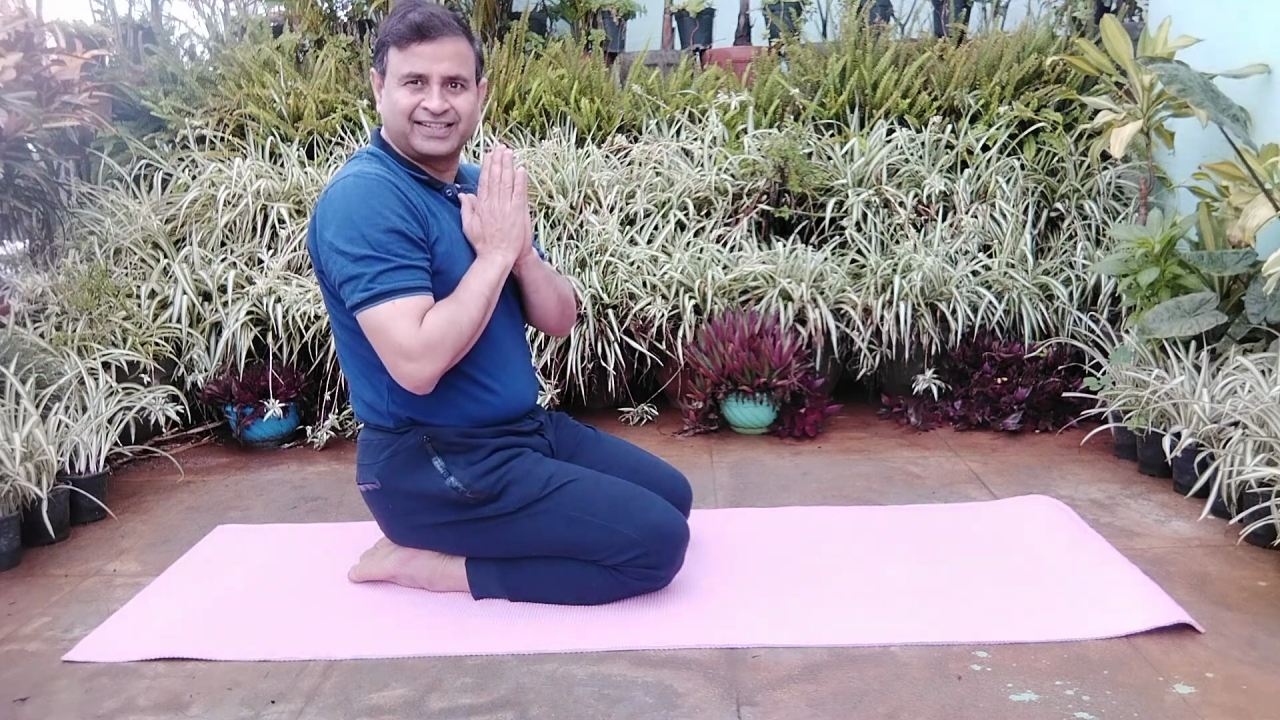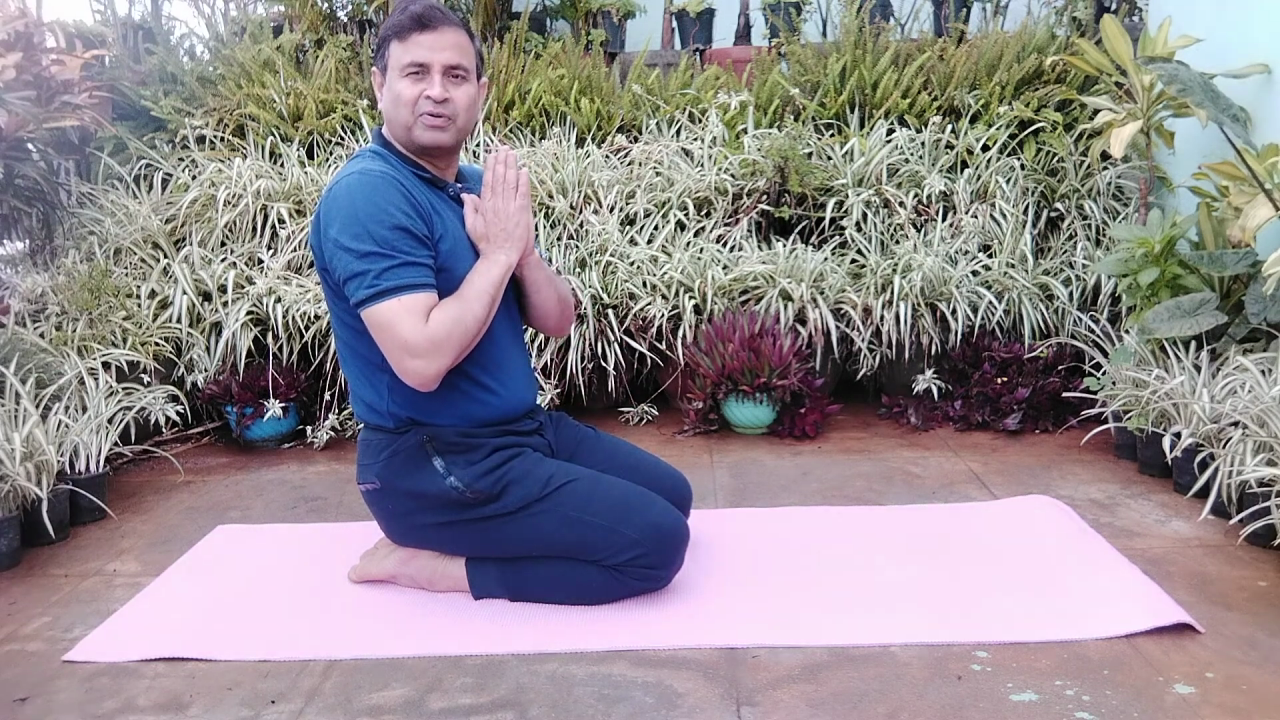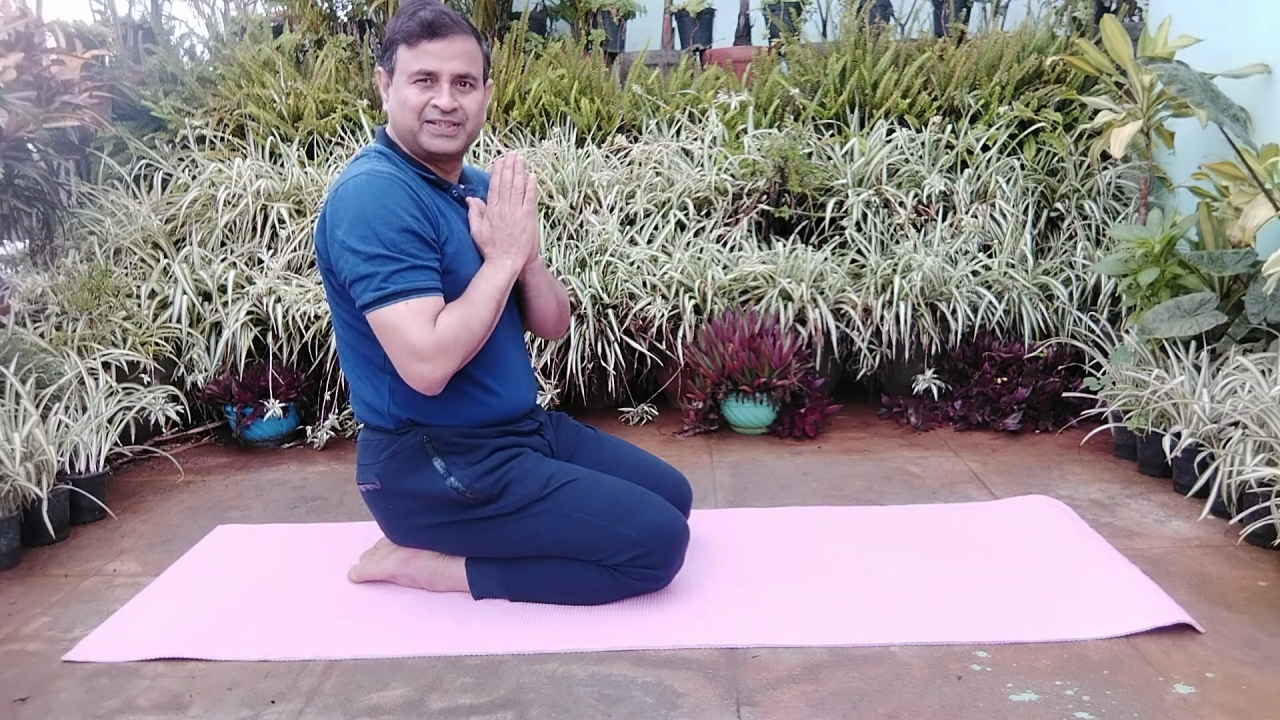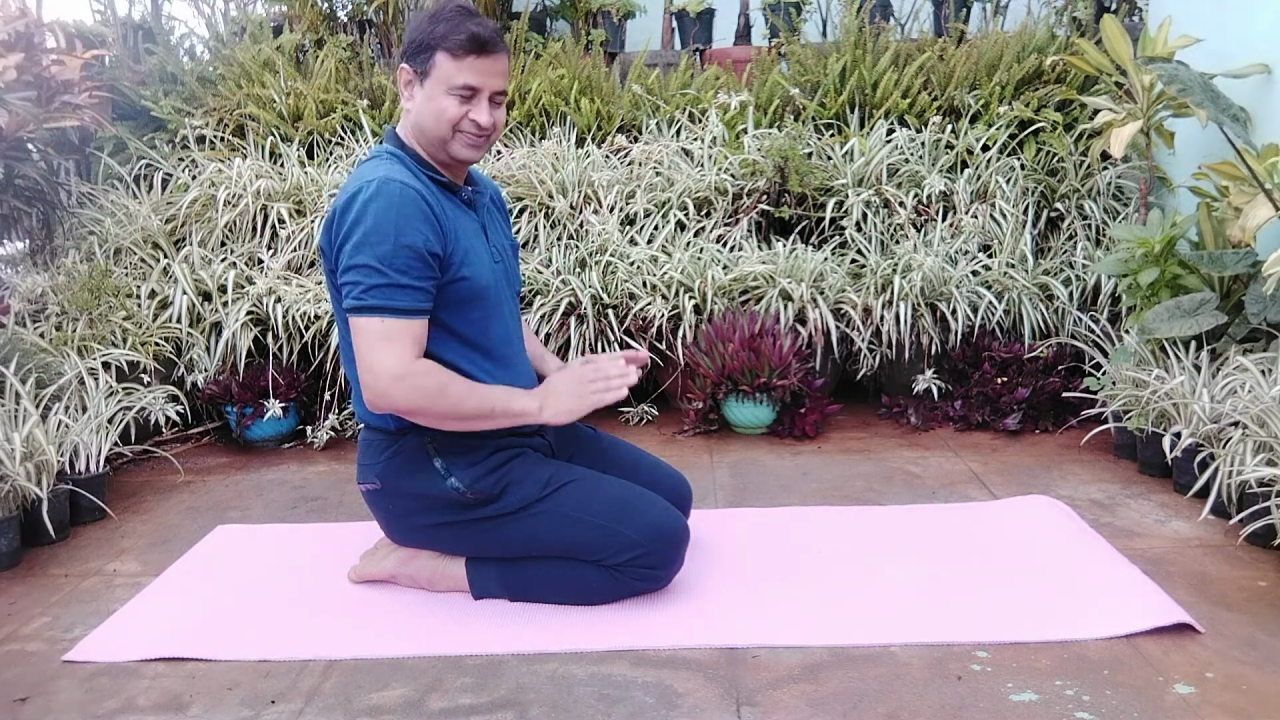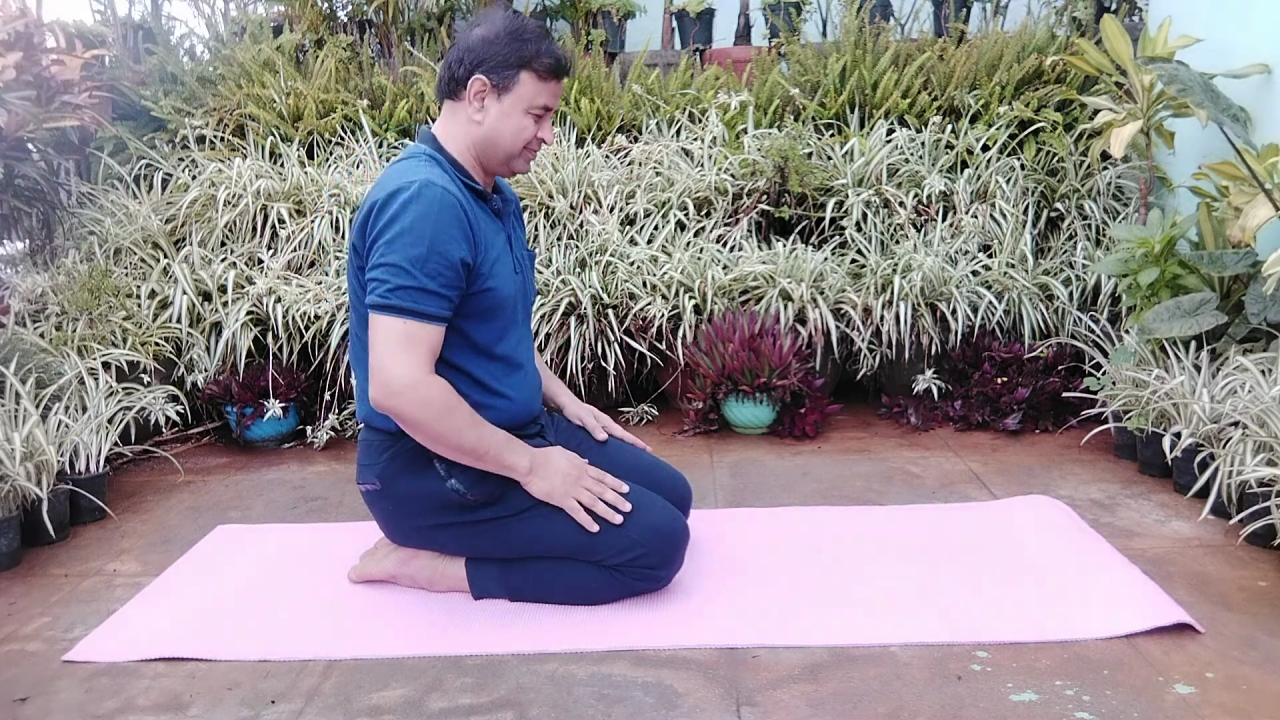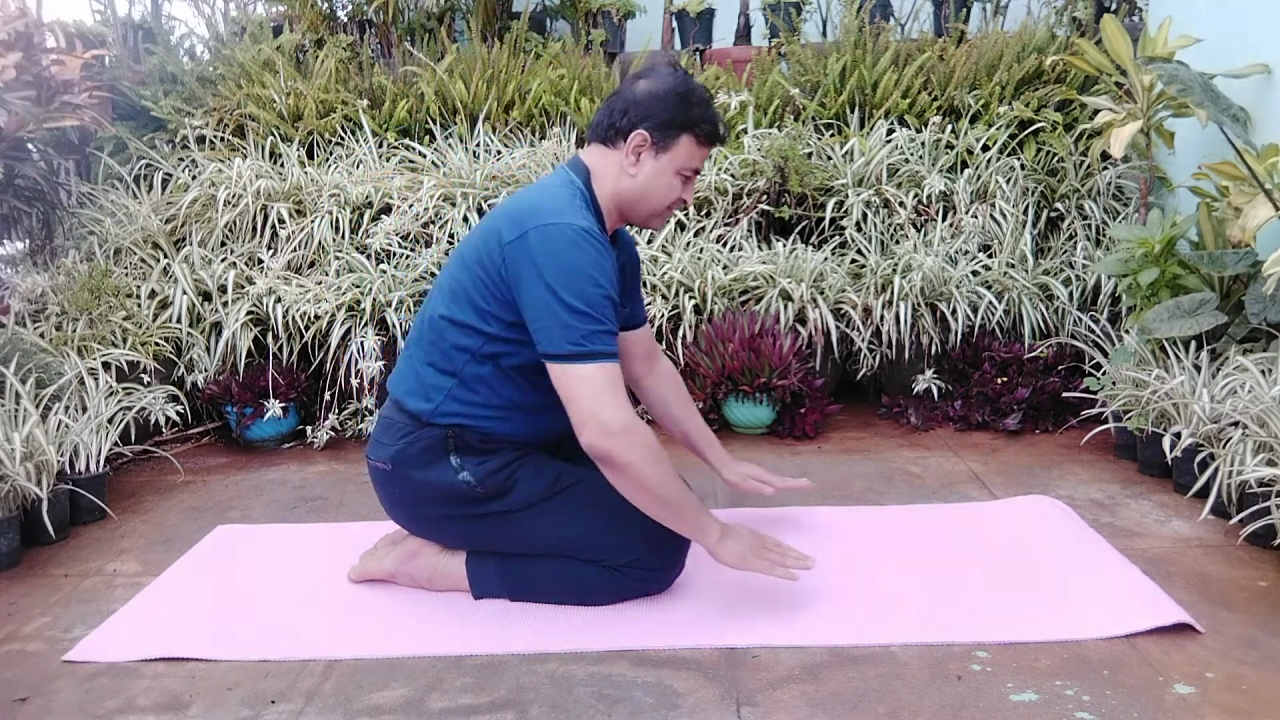
dt=0.5s
person 1, frame 1
left shoulder: (479, 189)
right shoulder: (363, 199)
left elbow: (560, 320)
right elbow: (417, 363)
left wrist: (521, 250)
right wrist: (495, 253)
right hip: (432, 464)
left knee: (671, 494)
right knee: (656, 540)
left ankle: (438, 548)
right ankle: (426, 561)
person 1, frame 2
left shoulder: (479, 187)
right shoulder: (366, 196)
left elbow: (558, 321)
right elbow: (421, 360)
left wrist: (522, 248)
right wrist: (498, 252)
right hip: (432, 464)
left knee: (671, 495)
right knee: (657, 542)
left ankle: (442, 545)
right ankle: (425, 561)
person 1, frame 3
left shoulder: (482, 190)
right shoulder: (372, 196)
left elbow: (553, 324)
right elbow: (428, 364)
left wrist: (526, 254)
right wrist: (503, 258)
right hip: (432, 465)
left knee: (670, 495)
right knee: (656, 541)
left ankle: (441, 543)
right ankle: (427, 561)
person 1, frame 4
left shoulder: (481, 191)
right shoulder: (387, 199)
right elbow: (390, 382)
left wrist: (558, 373)
right wrist: (538, 400)
left hip: (508, 432)
right hip: (436, 467)
left knee: (669, 494)
right knee: (657, 542)
left ankle: (441, 544)
right ankle: (427, 562)
person 1, frame 5
left shoulder: (494, 195)
right shoulder: (424, 201)
right elbow: (398, 388)
left wrist: (564, 401)
right wrist: (528, 466)
right hip: (433, 468)
left knee: (670, 496)
right knee: (655, 542)
left ankle: (444, 545)
right ankle: (423, 559)
person 1, frame 6
left shoulder: (603, 233)
right shoulder: (561, 236)
left elbow: (647, 364)
right elbow: (607, 432)
left wrist: (721, 460)
right wrist: (713, 534)
left hip: (498, 438)
right hip: (444, 463)
left knee: (647, 498)
right knee: (650, 547)
left ankle: (433, 529)
right ankle: (433, 562)
